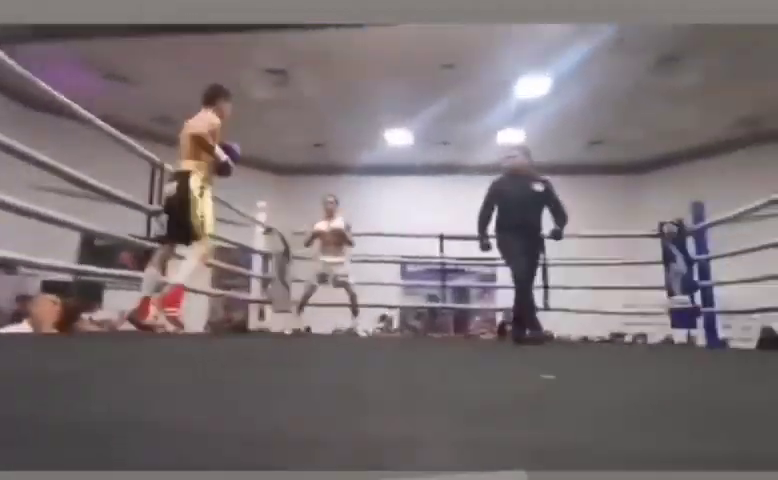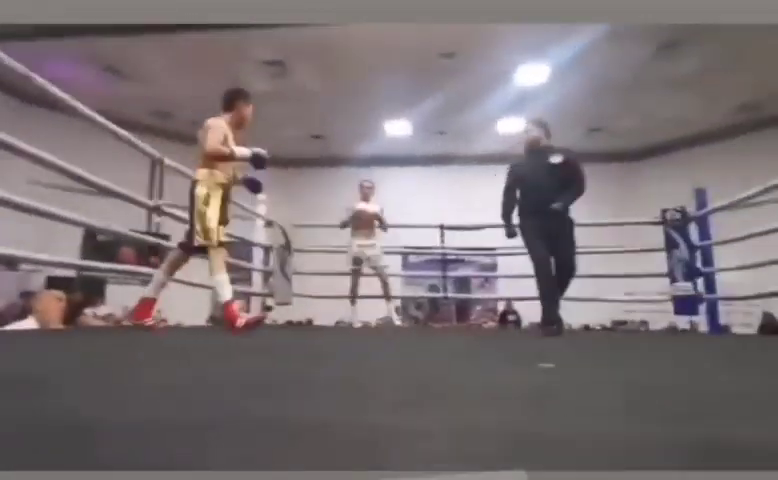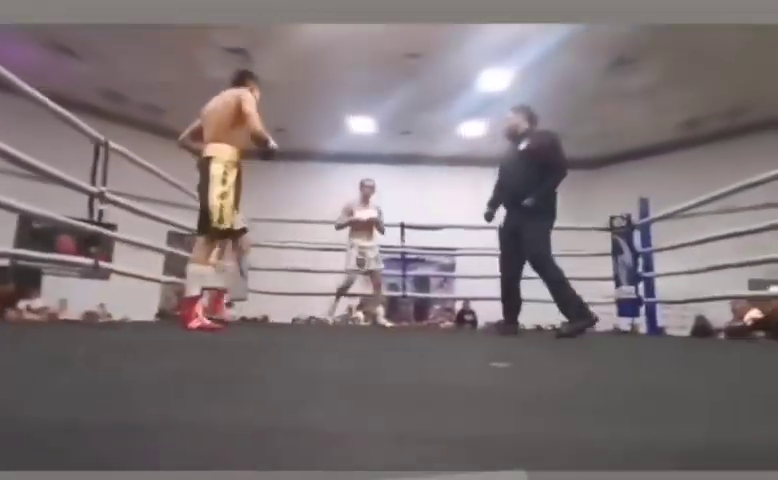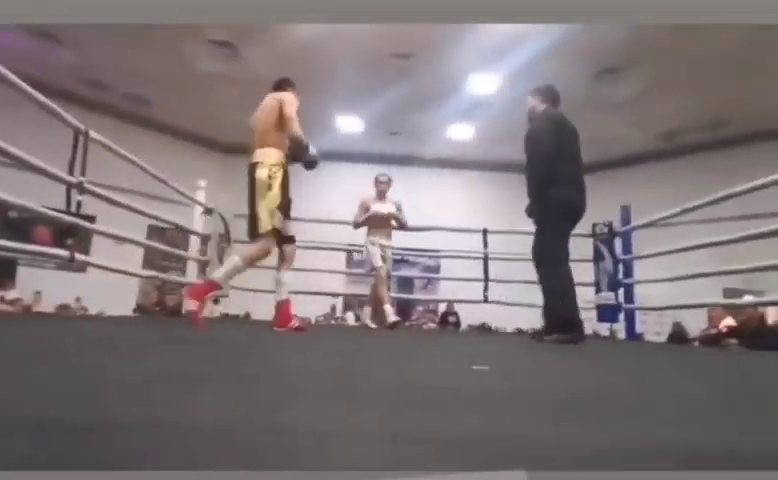
dt=0.3s
person 1, frame 1
left shoulder: (191, 122)
right shoulder: (212, 120)
right elbow: (197, 134)
left wrist: (220, 156)
right wrist: (219, 154)
left hip: (178, 183)
right hip: (193, 181)
left knee: (166, 246)
right knee: (202, 243)
left ankle: (144, 308)
person 1, frame 2
left shoulder: (227, 130)
right shoulder: (218, 124)
right elbow: (210, 151)
left wrist: (241, 179)
right wrist: (244, 153)
left hip: (217, 192)
right hip: (208, 191)
left knee: (182, 254)
right knee: (216, 248)
left ankle: (143, 309)
right ankle: (232, 314)
person 1, frame 3
left shoulder: (213, 104)
right shoulder: (244, 95)
left elbow: (184, 140)
right elbow: (257, 132)
right wrist: (269, 143)
left hip: (213, 167)
right hip: (223, 167)
left knee: (240, 241)
right knee: (210, 236)
left ankle: (204, 298)
right ankle: (190, 310)
person 1, frame 4
left shoulder: (261, 110)
right shoulder: (287, 97)
right elbow: (295, 134)
left wrist: (290, 154)
right wrist: (308, 150)
left hip: (266, 170)
right hip: (269, 172)
left knee: (288, 246)
right knee: (264, 244)
left ankle: (284, 315)
right ankle: (204, 288)
person 2, frame 1
left shoulder: (542, 184)
right shoulder: (500, 184)
left elbow: (557, 209)
right elbow: (486, 210)
left wrist: (559, 226)
right wrist: (483, 236)
left hip: (532, 239)
right hip: (508, 237)
left knee: (525, 283)
right knee: (521, 275)
left ankle: (519, 330)
right ankle: (533, 327)
person 2, frame 2
left shoulder: (562, 157)
right shoulder: (519, 164)
left elbow: (578, 184)
right elbow: (509, 193)
left wrist: (564, 202)
right wrist: (507, 221)
left hip: (558, 220)
right hip: (531, 222)
left knee: (566, 267)
right knee: (543, 267)
left ankle: (550, 315)
right ankle: (552, 320)
person 2, frame 3
left shoulder: (543, 139)
right shoulder: (511, 152)
left elbow: (558, 170)
right elbow: (502, 185)
left wrist: (536, 198)
right wrist: (491, 205)
left hip: (537, 213)
right hip: (514, 215)
left knee: (539, 258)
right knee: (509, 268)
left ankle: (580, 315)
right ankle: (510, 320)
person 2, frame 4
left shoulder: (542, 122)
right shoulder: (566, 127)
left elbow: (540, 159)
left wrist: (534, 199)
left hip: (554, 197)
right hip: (573, 197)
left knee: (549, 259)
right knee: (552, 258)
left ankle: (568, 325)
right ankle: (563, 321)
person 3, frame 1
left shoulder: (342, 223)
right shoulder: (319, 224)
left elbow: (351, 243)
right elbow: (306, 244)
left wrist: (343, 233)
right wrist: (313, 235)
left hip: (339, 262)
right hip: (323, 261)
left knee: (352, 293)
right knee: (307, 293)
left ankle: (355, 326)
person 3, frame 2
left shoulder: (377, 208)
right shoulder: (354, 208)
left elbow: (385, 228)
right elbow: (342, 225)
left wrist: (379, 217)
right wrist: (353, 216)
left hip: (372, 245)
right hip: (357, 245)
left knee: (383, 277)
right knee: (355, 280)
left ankle: (391, 312)
right ankle: (354, 316)
person 3, frame 3
left shoulder: (376, 208)
right shoulder: (350, 206)
left elbow: (382, 230)
right elbow: (337, 225)
left wrist: (377, 221)
right wrist: (352, 220)
left hip: (372, 246)
right hip: (355, 245)
left knee: (377, 280)
right knee: (350, 279)
left ankle: (380, 316)
right ankle: (334, 305)
person 3, frame 4
left shoulder: (395, 204)
right shoulder: (366, 202)
left elbow: (404, 225)
right elbow: (355, 224)
left wrist: (395, 216)
right wrist: (368, 216)
left hip: (387, 244)
right hip: (373, 242)
left knee: (379, 281)
right knee: (381, 276)
left ankle: (366, 315)
right ankle: (389, 314)
